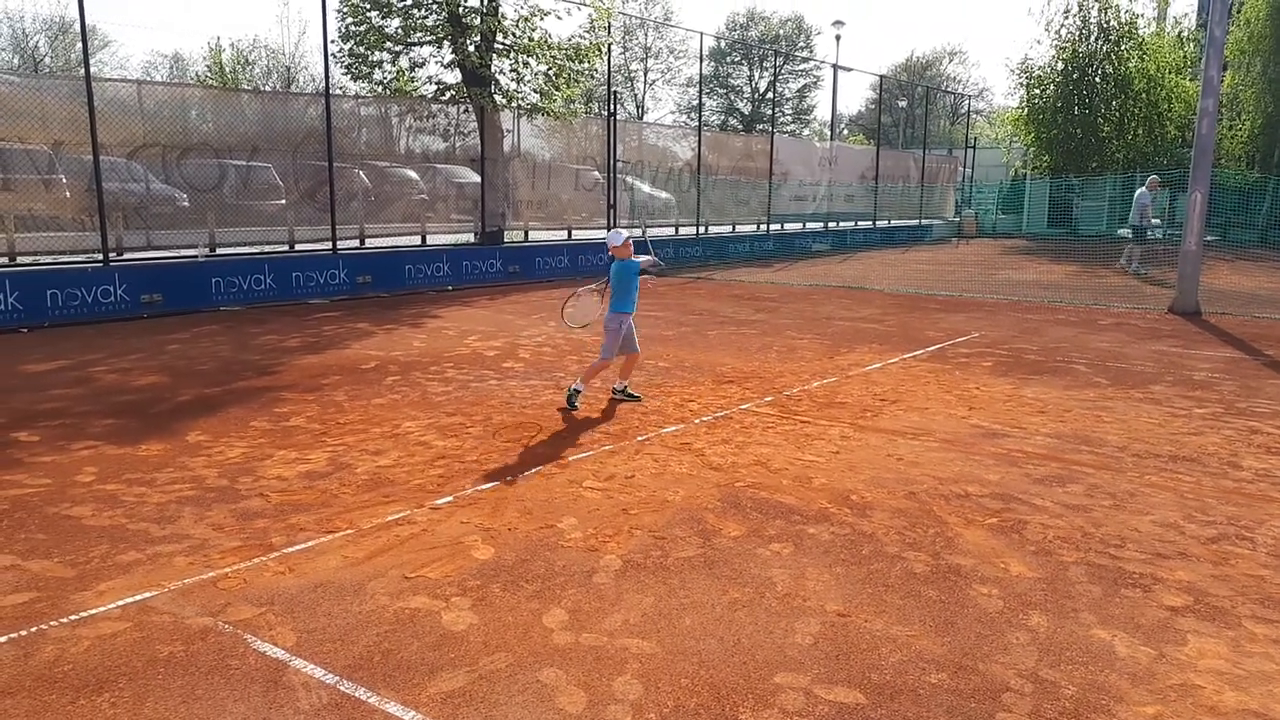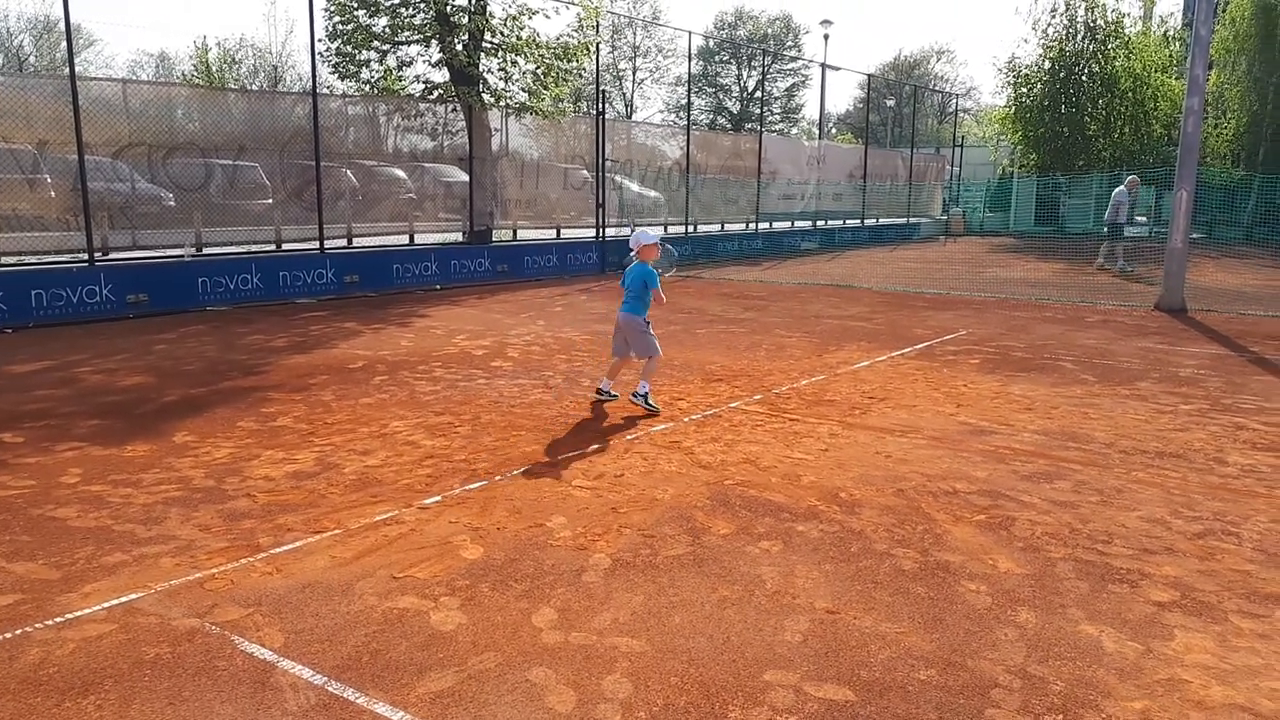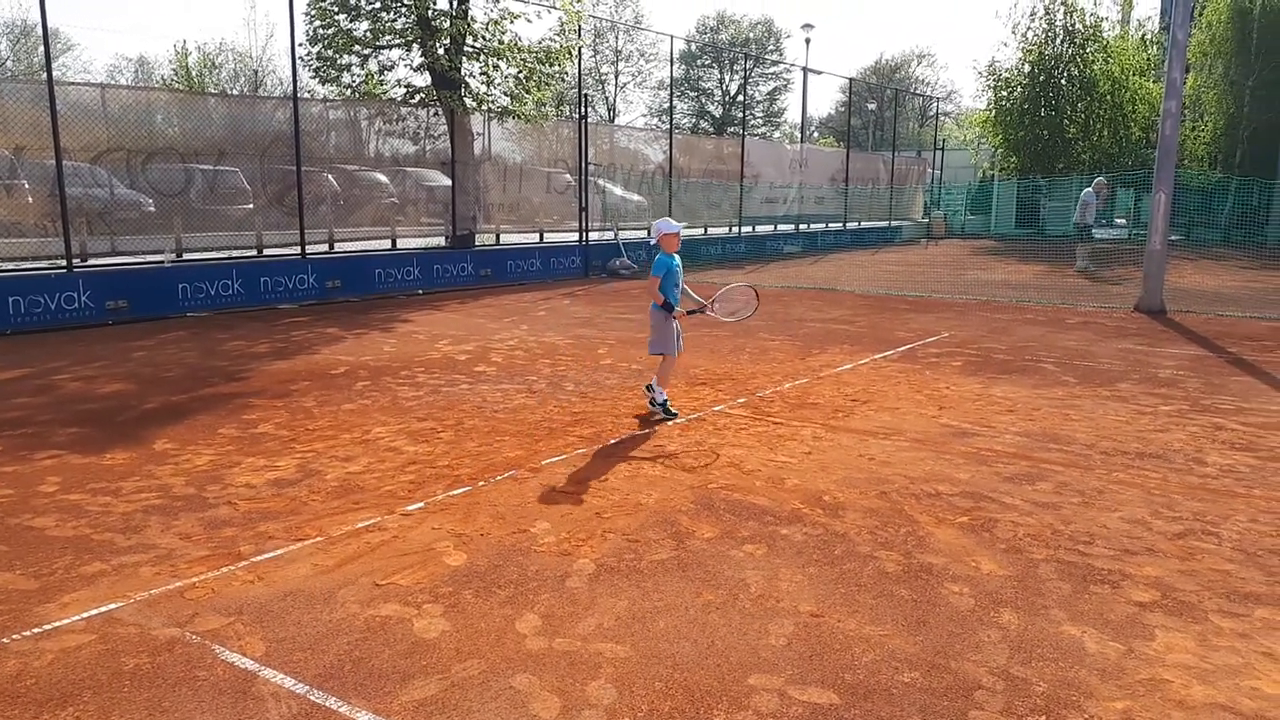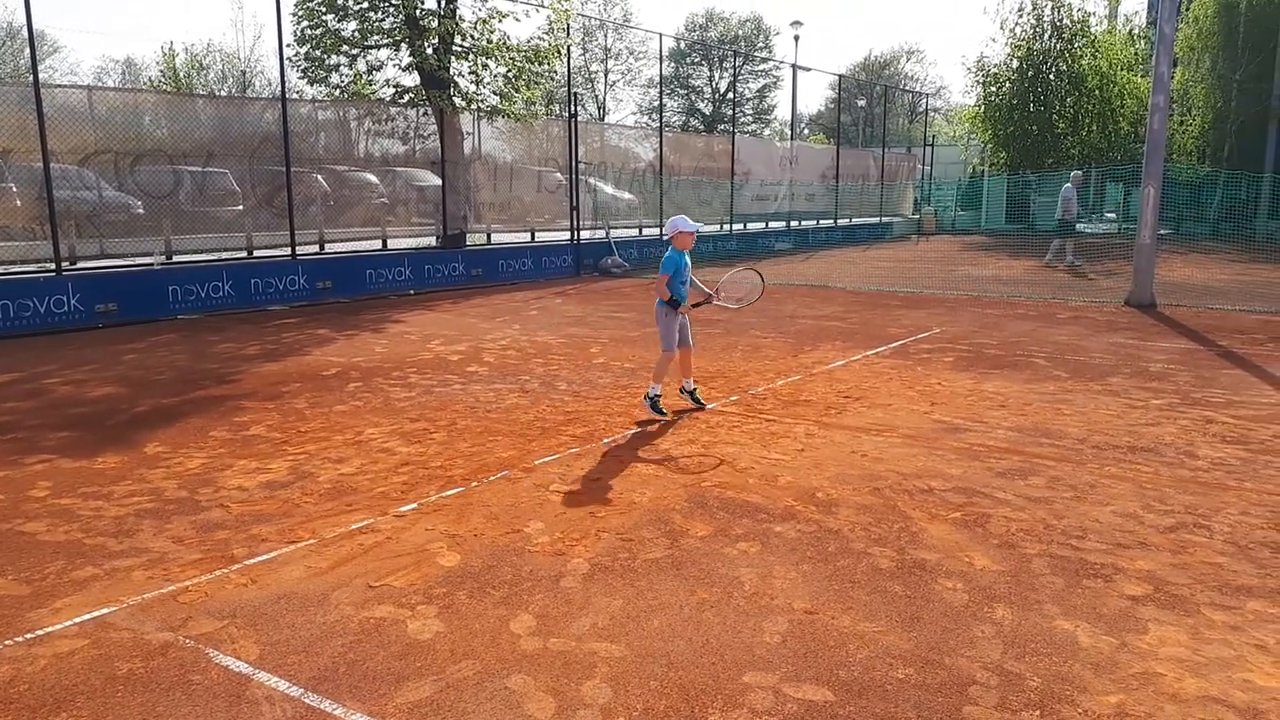
dt=0.4s
person 1, frame 1
left shoulder: (614, 267)
right shoulder: (629, 265)
right elbow: (650, 261)
left wrist: (635, 278)
right wrist: (633, 258)
left hip: (624, 318)
right hip: (617, 319)
left knee: (634, 354)
right knee: (605, 360)
left ankle: (619, 389)
right ankle: (575, 389)
person 1, frame 2
left shoulder: (631, 269)
right shoulder: (649, 272)
left elbow: (622, 291)
right elbow: (659, 299)
right wrist: (656, 294)
left hip: (623, 316)
right hip: (635, 319)
left knee: (622, 357)
right knee: (654, 356)
left ankle: (603, 388)
right ankle: (641, 393)
person 1, frame 3
left shoulder: (676, 259)
right shoulder: (661, 261)
left elbow: (679, 285)
right elbow: (651, 290)
left wrist: (697, 300)
right wrist: (671, 309)
left hip: (669, 314)
right hip: (662, 313)
left knee: (674, 355)
right knee: (670, 356)
left ankle: (654, 386)
right ankle: (658, 401)
person 1, frame 4
left shoulder: (684, 255)
right shoulder: (672, 259)
right elbow: (659, 287)
left wrist: (705, 291)
right wrist: (676, 305)
left hip: (679, 311)
right hip: (667, 310)
left knee: (686, 349)
right knee: (670, 353)
left ankle: (689, 389)
right ankle: (653, 396)
